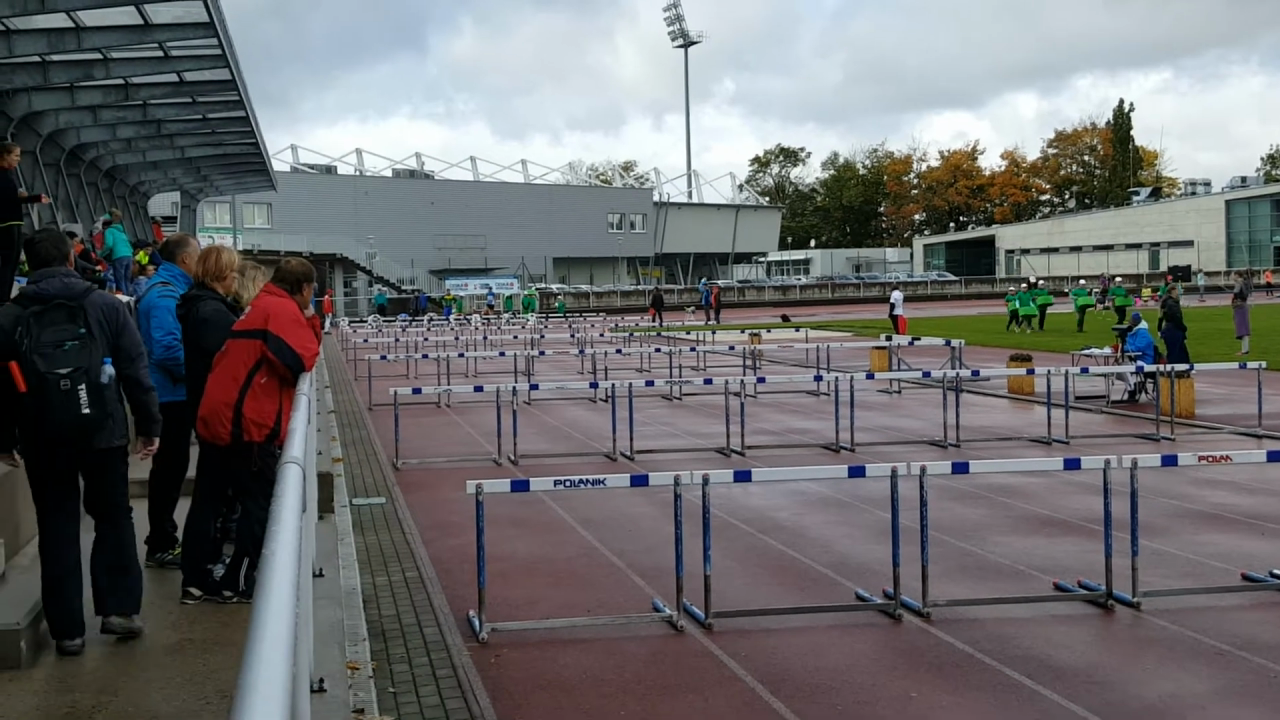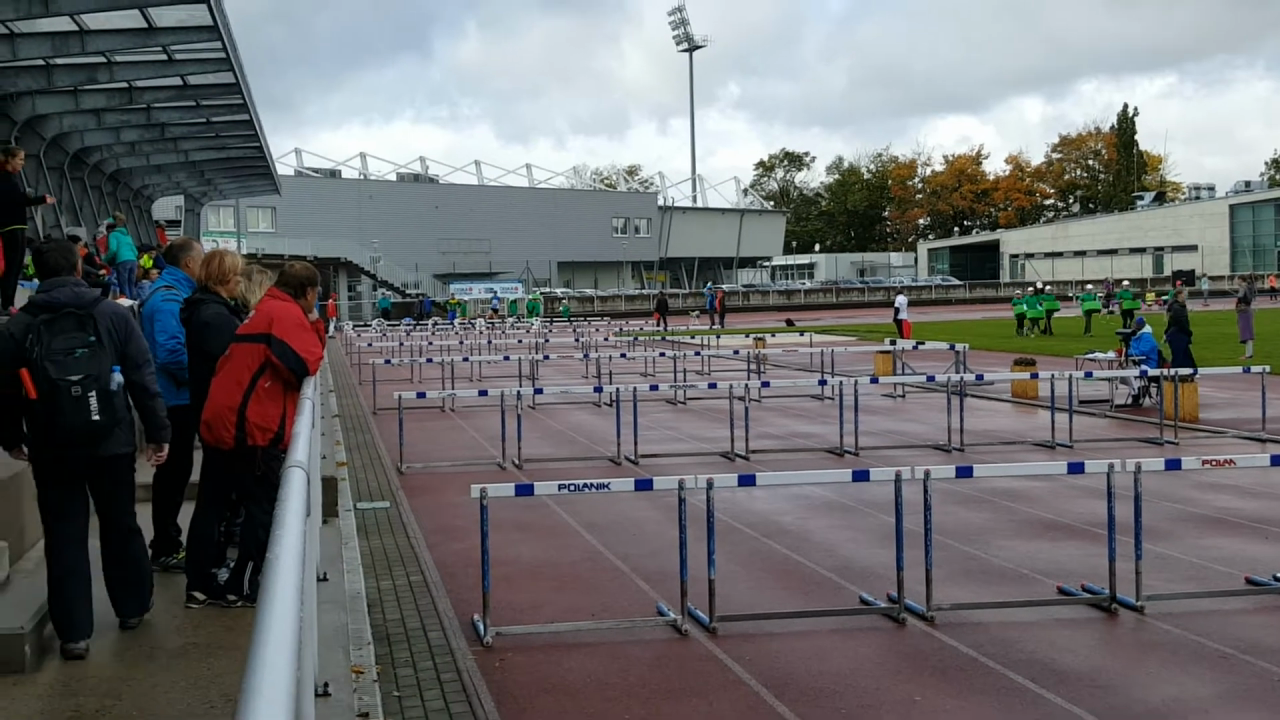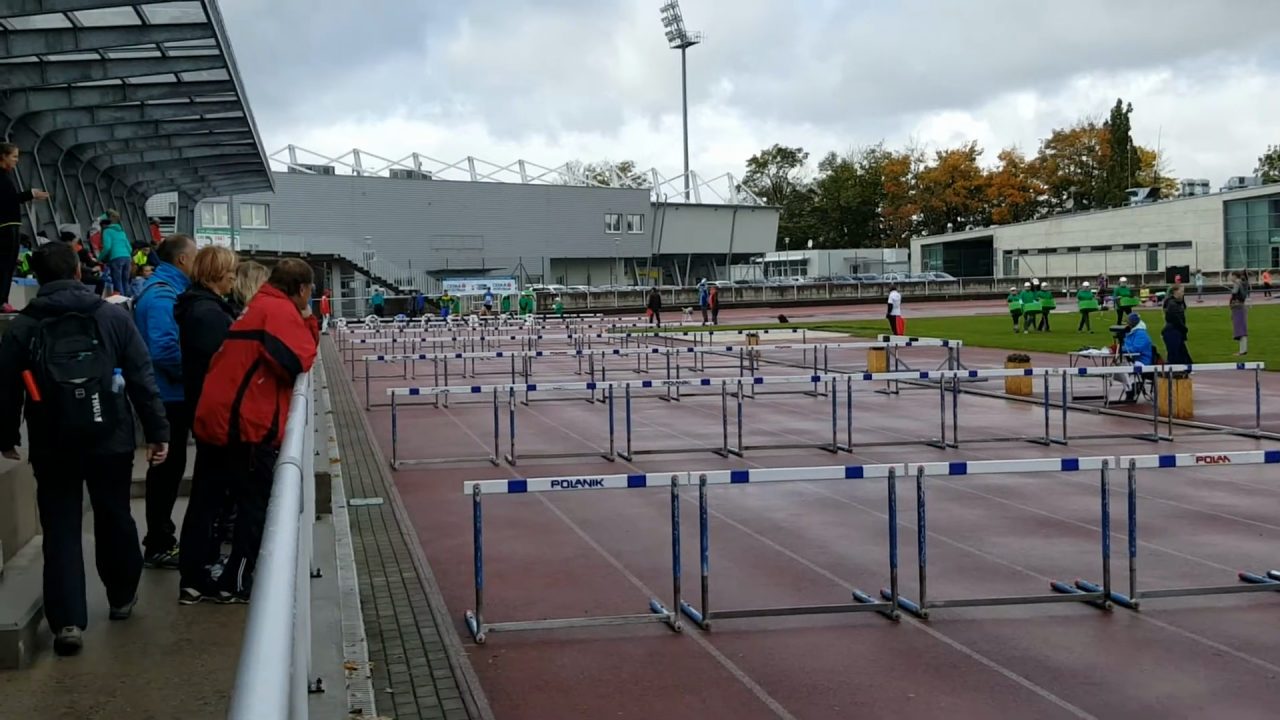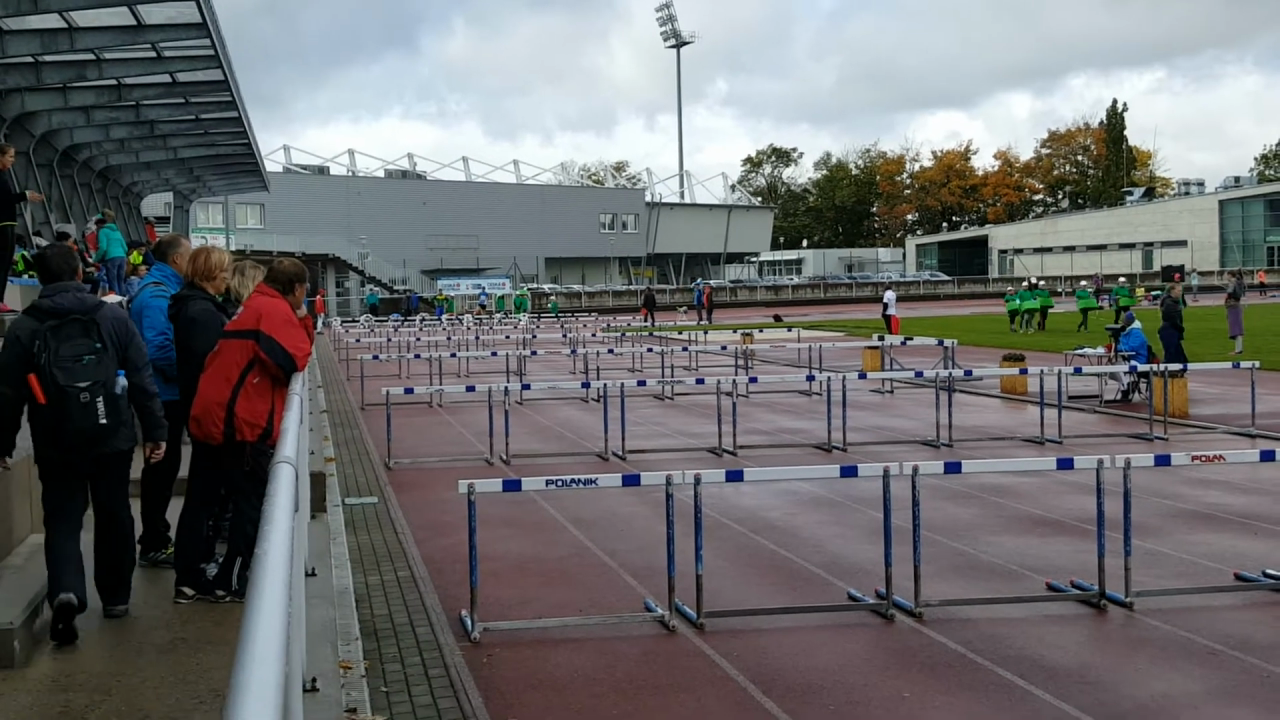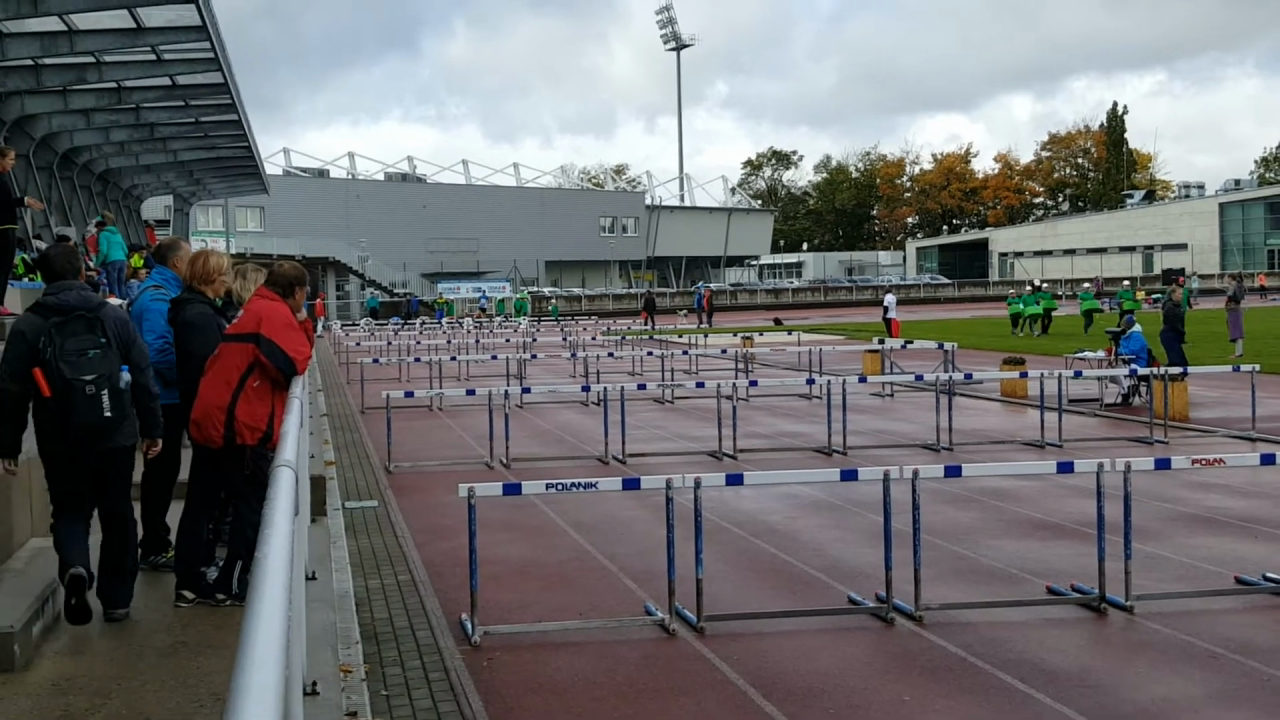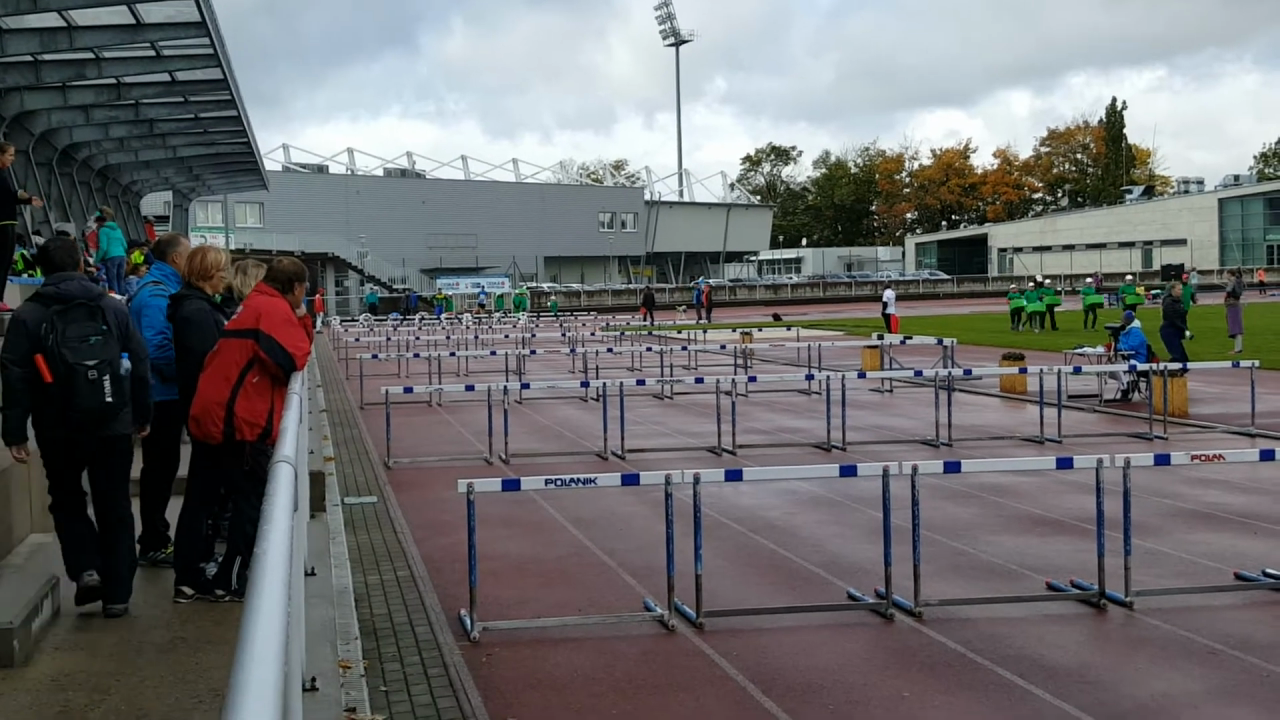
dt=0.1s
person 1, frame 1
right shoulder: (106, 306)
right elbow: (136, 371)
right wrist: (148, 424)
left hip: (42, 443)
right hip: (103, 436)
left knee: (57, 531)
right knee: (114, 519)
left ankle: (67, 629)
right ankle: (119, 609)
person 1, frame 2
right shoulder: (114, 314)
right elbow: (142, 378)
right wrist: (157, 431)
left hip: (50, 449)
right hip: (111, 442)
left knee: (63, 537)
right knee: (120, 525)
left ankle: (73, 632)
right ankle: (132, 605)
person 1, frame 3
right shoulder: (114, 317)
right elbow: (141, 380)
right wrist: (157, 431)
left hip: (52, 448)
right hip: (111, 441)
left knee: (61, 532)
right knee: (115, 520)
left ankle: (68, 621)
right ankle: (122, 597)
person 1, frame 4
right shoulder: (114, 318)
right elbow: (142, 381)
right wrist: (155, 432)
left hip: (55, 448)
right hip: (111, 442)
left knee: (62, 525)
right knee: (114, 518)
left ankle: (65, 593)
right ankle: (116, 596)
person 1, frame 5
right shoulder: (115, 317)
right elbow: (143, 379)
right wrist: (152, 428)
left hip: (59, 442)
right hip: (115, 436)
left knee: (70, 513)
right knee: (117, 516)
left ankle: (75, 570)
right ankle: (117, 600)
person 1, frame 6
right shoulder: (114, 308)
right elbow: (140, 367)
right wrist: (142, 416)
left hip: (57, 430)
right hip: (112, 426)
left knee: (68, 502)
right knee: (114, 507)
left ankle: (84, 571)
right ankle: (116, 594)
person 2, frame 1
left shoulder: (202, 306)
right shoulder: (212, 311)
left knee: (215, 487)
right knee: (212, 490)
left ankle: (207, 562)
right ankle: (195, 578)
person 2, frame 2
left shoulder: (210, 310)
right shoulder: (215, 316)
right elbow: (225, 367)
left hip: (217, 413)
right hip: (222, 416)
left knee: (219, 491)
right knee: (215, 493)
left ankle: (210, 567)
right ankle: (201, 582)
person 2, frame 3
left shoulder: (203, 307)
right shoulder: (208, 312)
left knee: (213, 488)
right knee: (209, 490)
left ankle: (204, 563)
right ankle: (194, 578)
person 2, frame 4
left shoulder: (201, 306)
right shoulder: (201, 312)
right elbow: (211, 364)
left knee: (208, 487)
right knee: (204, 490)
left ankle: (200, 561)
right ankle: (190, 578)
person 2, frame 5
left shoulder: (202, 310)
right shoulder: (198, 315)
right elbow: (209, 367)
left knee: (209, 491)
right knee: (204, 494)
left ankle: (201, 564)
right ankle: (190, 581)
person 2, frame 6
left shoulder: (202, 306)
right shoulder: (197, 311)
right elbow: (206, 363)
left knee: (208, 486)
right knee: (203, 490)
left ankle: (199, 560)
right ankle: (189, 578)
person 3, frame 1
left shoulder: (262, 305)
right shoulder: (283, 310)
right elbow: (300, 361)
left wrist: (309, 322)
right wrist: (310, 320)
left hip: (223, 417)
right hip: (247, 422)
right knee: (260, 504)
right ankle: (237, 584)
person 3, frame 2
left shoulder: (266, 309)
right shoulder: (287, 314)
right elbow: (305, 366)
left wrist: (312, 326)
right wrist: (314, 325)
left hip: (225, 422)
right hip: (251, 427)
left knee: (215, 505)
right knee: (264, 508)
left ankle: (202, 583)
right ankle: (241, 588)
person 3, frame 3
left shoulder: (260, 305)
right shoulder: (281, 310)
right elbow: (299, 362)
left wrist: (306, 322)
right wrist: (307, 324)
left hip: (220, 417)
right hip: (246, 422)
right knee: (257, 504)
right ankle: (235, 584)
person 3, frame 4
left shoulder: (255, 306)
right shoulder: (276, 310)
right elbow: (293, 361)
left wrist: (301, 323)
right wrist: (303, 321)
left hip: (215, 416)
right hip: (241, 422)
right knee: (252, 503)
right ankle: (230, 583)
person 3, frame 5
left shoulder: (255, 309)
right shoulder: (276, 314)
right elbow: (294, 365)
left wrist: (301, 327)
right wrist: (303, 325)
left hip: (216, 419)
right hip: (241, 425)
right knee: (253, 507)
right ankle: (230, 587)
person 3, frame 6
left shoulder: (254, 304)
right shoulder: (274, 309)
right elbow: (292, 360)
left wrist: (301, 322)
right wrist: (302, 320)
left hip: (215, 416)
right hip: (240, 421)
right knee: (252, 503)
right ankle: (230, 582)
person 4, frame 1
left shoulder: (170, 289)
right shoulder: (165, 294)
right elbow: (168, 349)
left hip: (172, 392)
right hip: (170, 394)
left knee: (172, 467)
right knee: (170, 468)
left ankle: (164, 538)
right ankle: (160, 546)
person 4, frame 2
left shoulder: (174, 292)
right shoulder: (170, 298)
right elbow: (171, 353)
left hip: (175, 397)
right hip: (173, 398)
left knee: (176, 471)
right knee: (173, 472)
left ankle: (168, 542)
right ankle: (164, 550)
person 4, frame 3
left shoulder: (168, 289)
right shoulder: (163, 295)
right elbow: (165, 350)
left hip: (170, 393)
right hip: (167, 395)
left knee: (170, 467)
right knee: (167, 469)
left ankle: (162, 538)
right ankle: (158, 546)
person 4, frame 4
left shoulder: (163, 288)
right shoulder: (158, 294)
right elbow: (160, 349)
left wrist: (185, 375)
left hip: (165, 392)
right hip: (162, 393)
left knee: (165, 466)
right knee: (161, 467)
left ankle: (157, 537)
right ankle: (153, 545)
person 4, frame 5
left shoulder: (163, 292)
right shoulder: (158, 298)
right elbow: (159, 353)
left hip: (165, 395)
right hip: (162, 396)
left knee: (164, 470)
right knee: (161, 471)
left ankle: (157, 541)
right ankle: (153, 549)
person 4, frame 6
left shoulder: (163, 288)
right shoulder: (158, 294)
right elbow: (158, 348)
left wrist: (183, 377)
left hip: (164, 392)
right hip: (161, 393)
left knee: (163, 465)
right knee: (160, 467)
left ankle: (156, 537)
right ankle: (152, 545)
